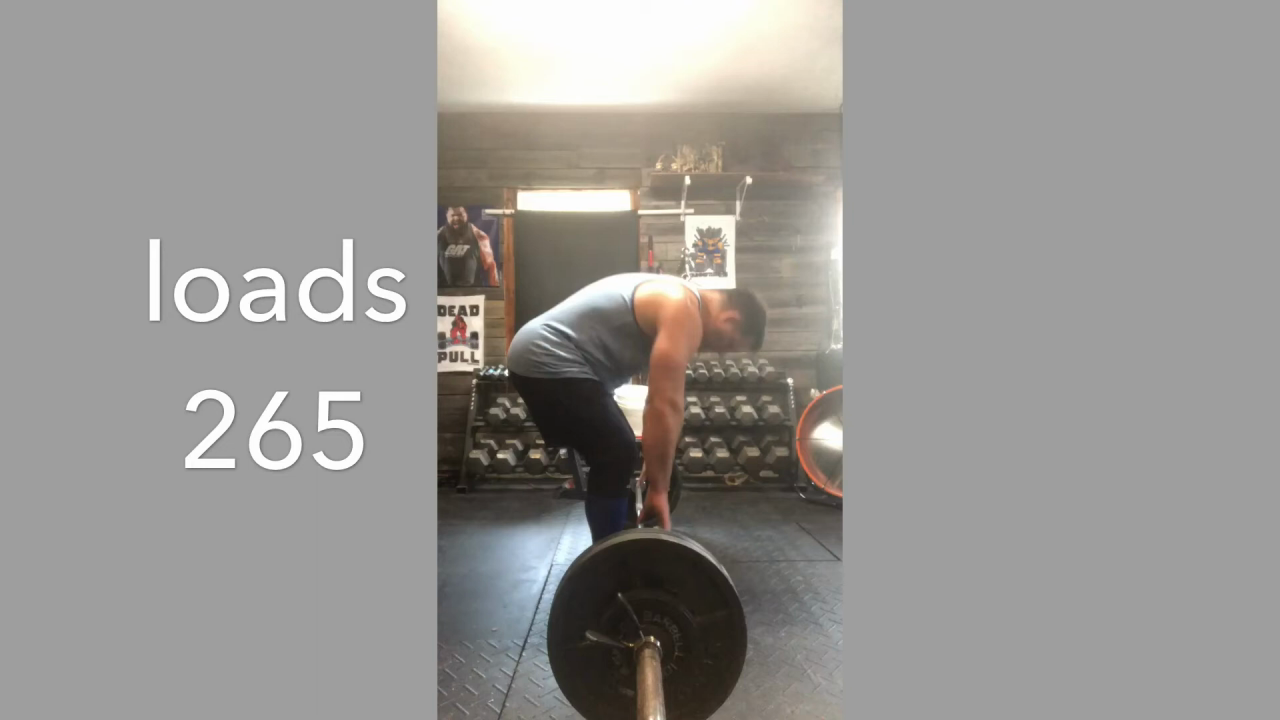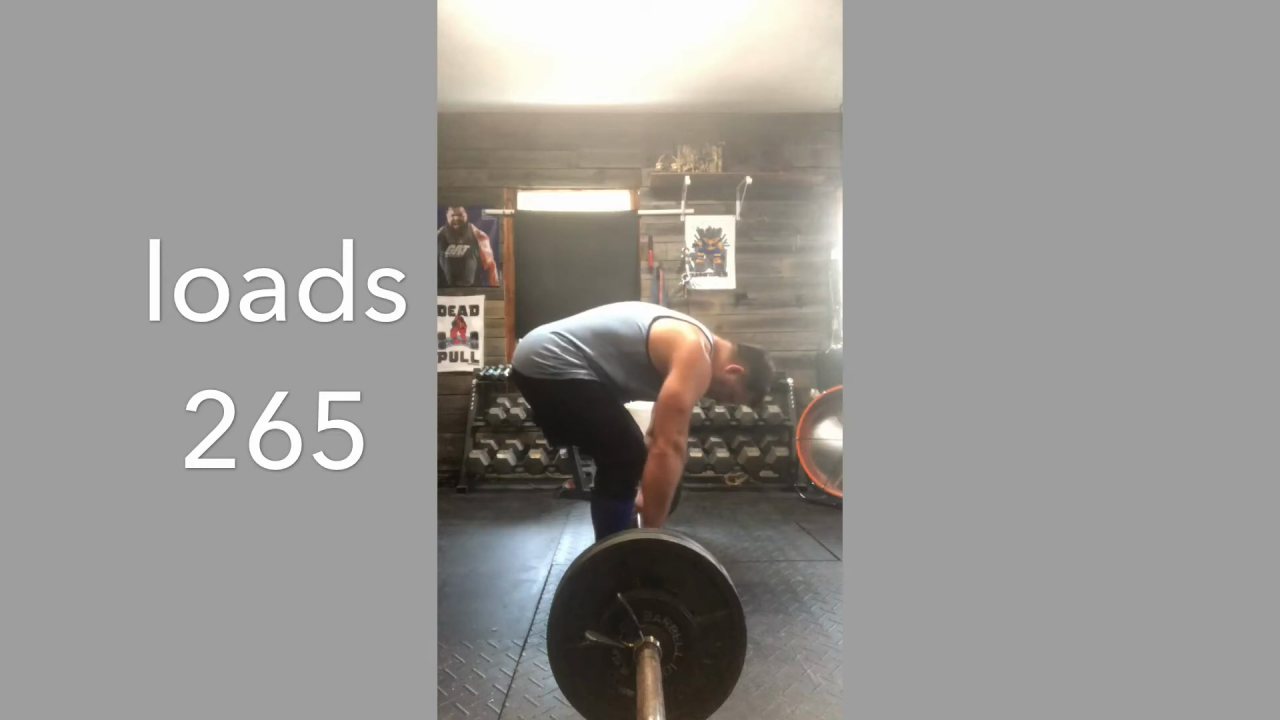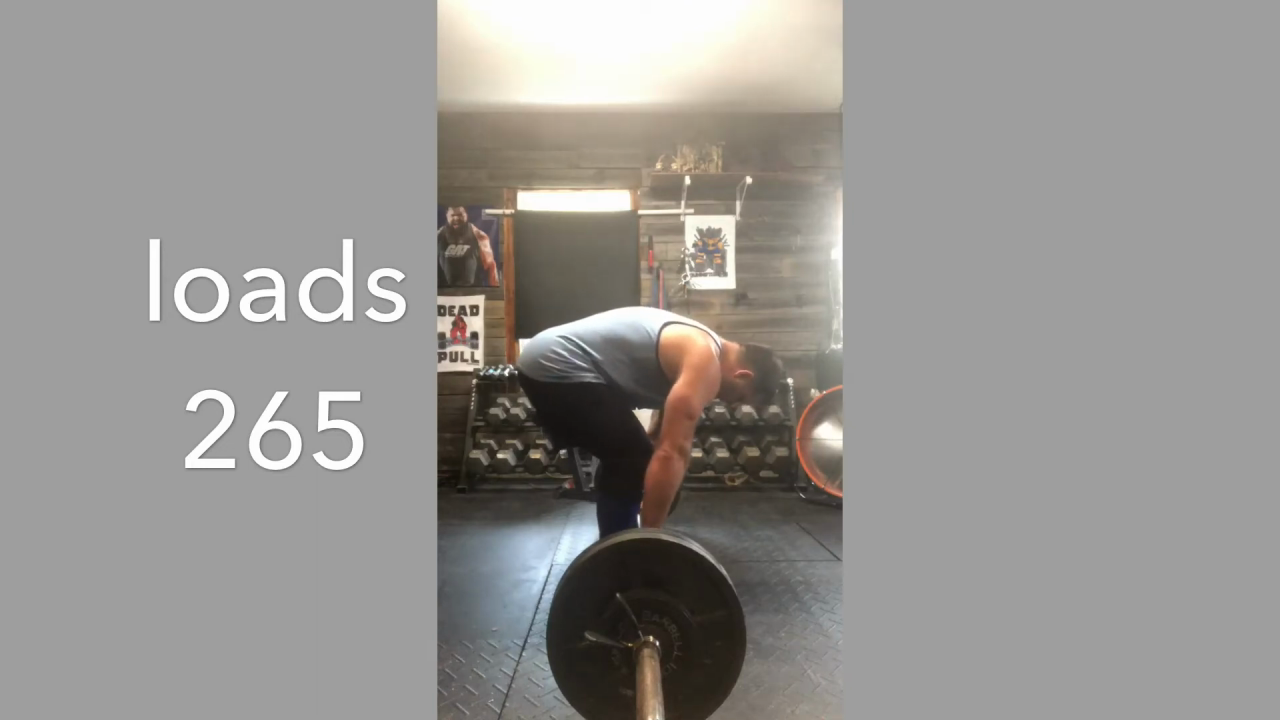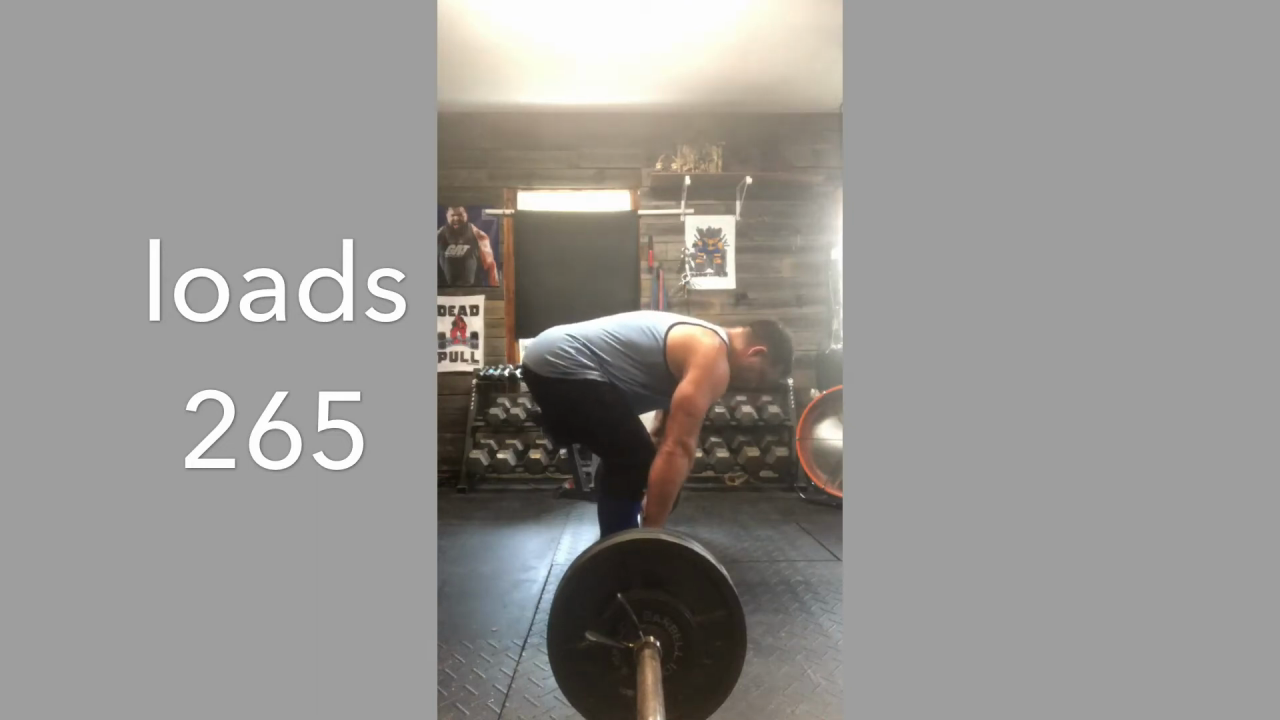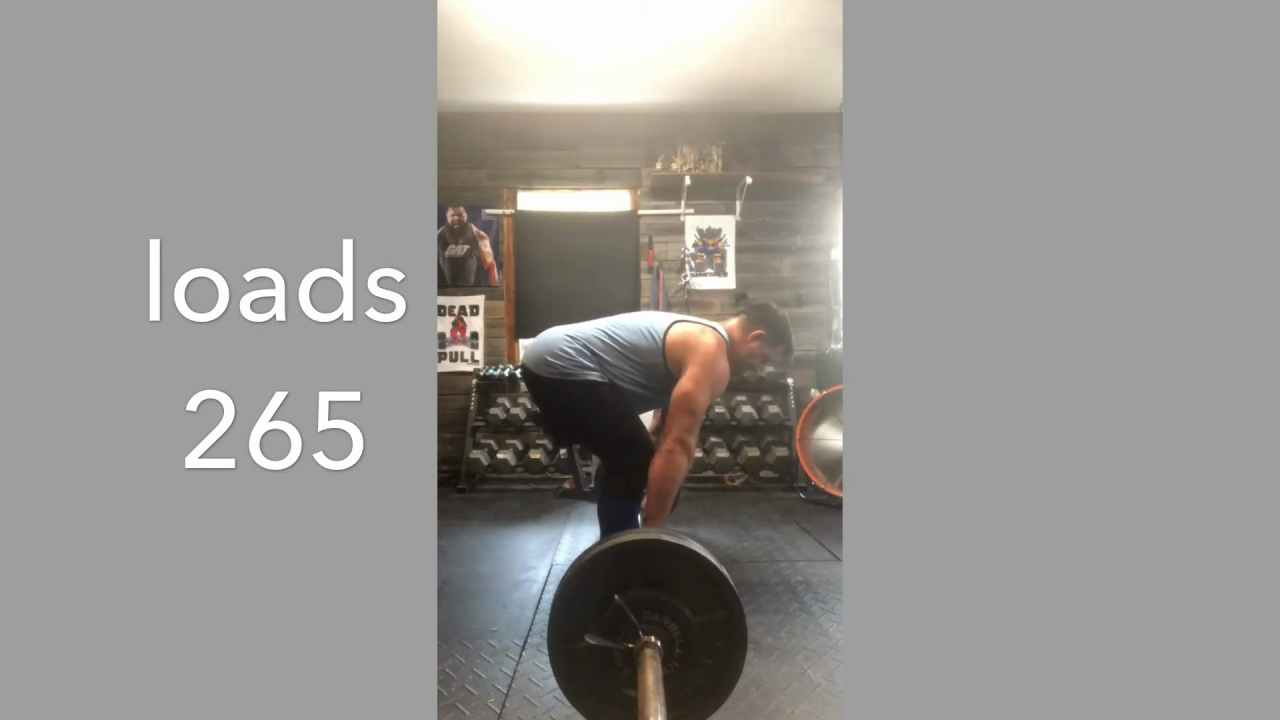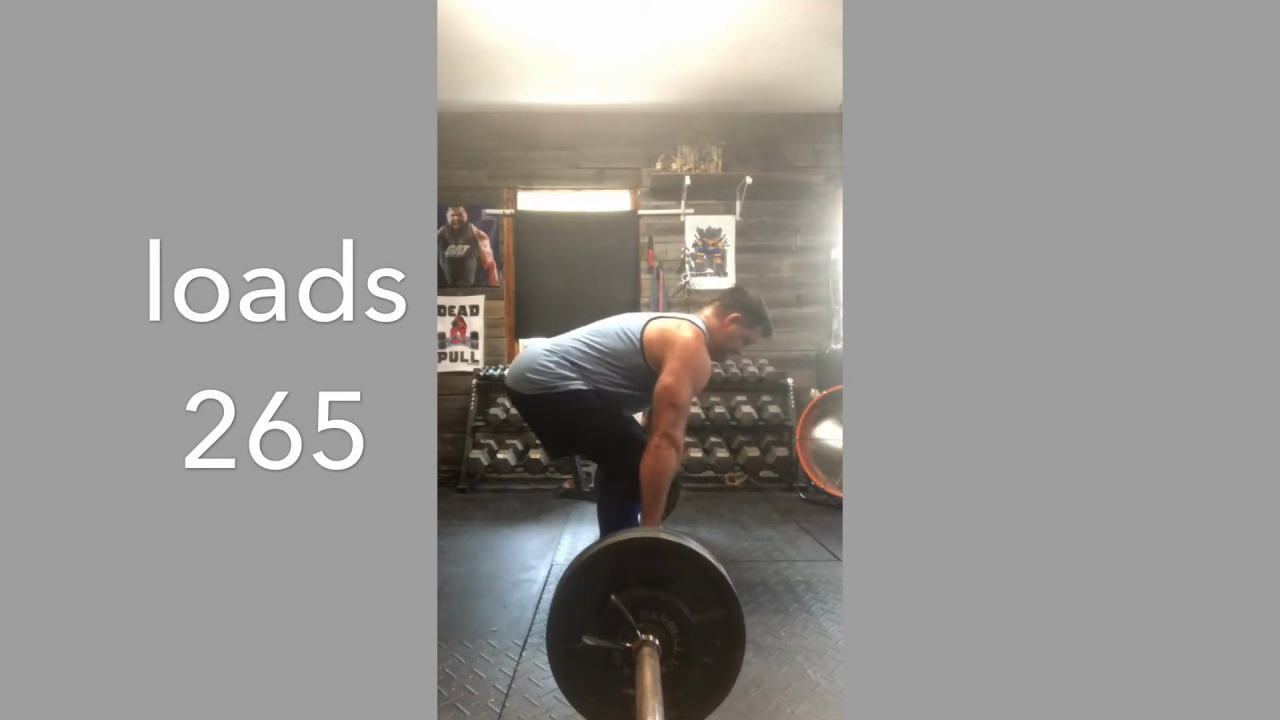
dt=0.7s
person 1, frame 1
left shoulder: (681, 302)
right shoulder: (685, 311)
left elbow: (660, 402)
right elbow: (665, 406)
left wrist: (653, 466)
right wrist: (658, 491)
left hip: (537, 354)
right hip: (546, 360)
left knee: (615, 454)
right knee: (616, 457)
person 1, frame 2
left shoulder: (692, 341)
right shoulder: (696, 357)
left elbow: (658, 437)
right elbow: (669, 448)
left wrist: (644, 491)
left hip: (538, 358)
right hip: (551, 364)
left knee: (620, 457)
right knee: (624, 460)
person 1, frame 3
left shoulder: (697, 345)
right shoulder: (705, 362)
left elbow: (662, 439)
right elbow: (673, 452)
left hip: (543, 360)
right hip: (558, 368)
left knee: (624, 458)
right knee: (633, 461)
person 1, frame 4
left shoulder: (702, 341)
right shoulder: (712, 358)
left elbow: (666, 438)
right elbow: (677, 449)
left hip: (548, 357)
right hip: (562, 365)
left knee: (626, 458)
right knee: (634, 461)
person 1, frame 5
left shoulder: (699, 337)
right shoulder: (712, 353)
left elbow: (666, 433)
right elbow: (678, 446)
right wrist: (652, 531)
left hip: (546, 357)
right hip: (561, 365)
left knee: (625, 458)
right knee: (634, 461)
person 1, frame 6
left shoulder: (679, 330)
right shoulder: (691, 347)
left elbow: (657, 433)
right elbow: (666, 441)
right wrist: (649, 528)
left hip: (535, 372)
right hip: (544, 379)
left knee: (624, 459)
right knee: (632, 463)
